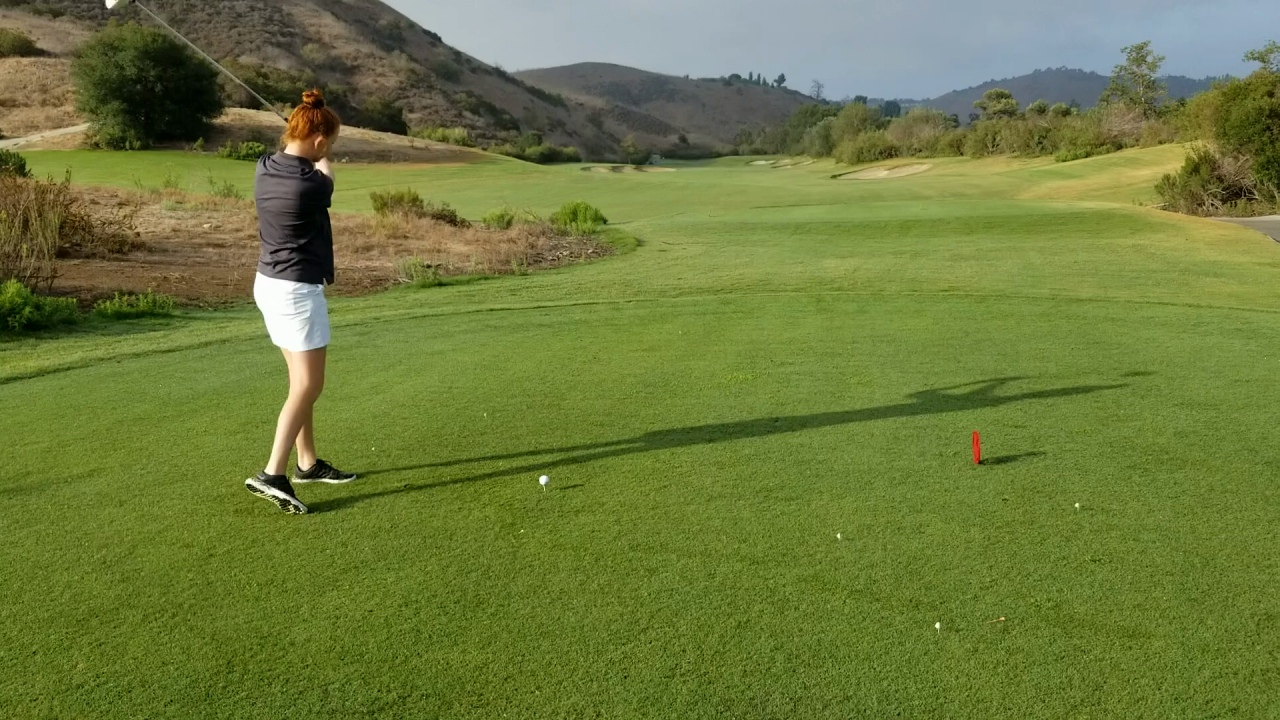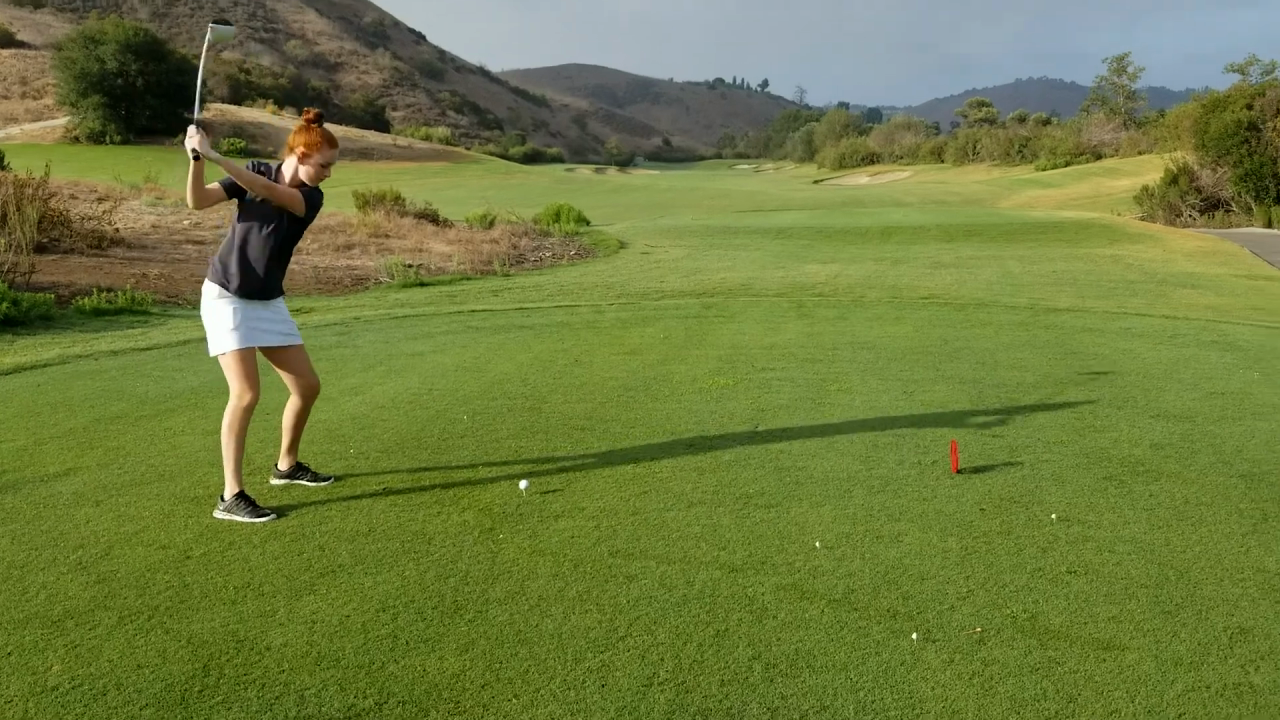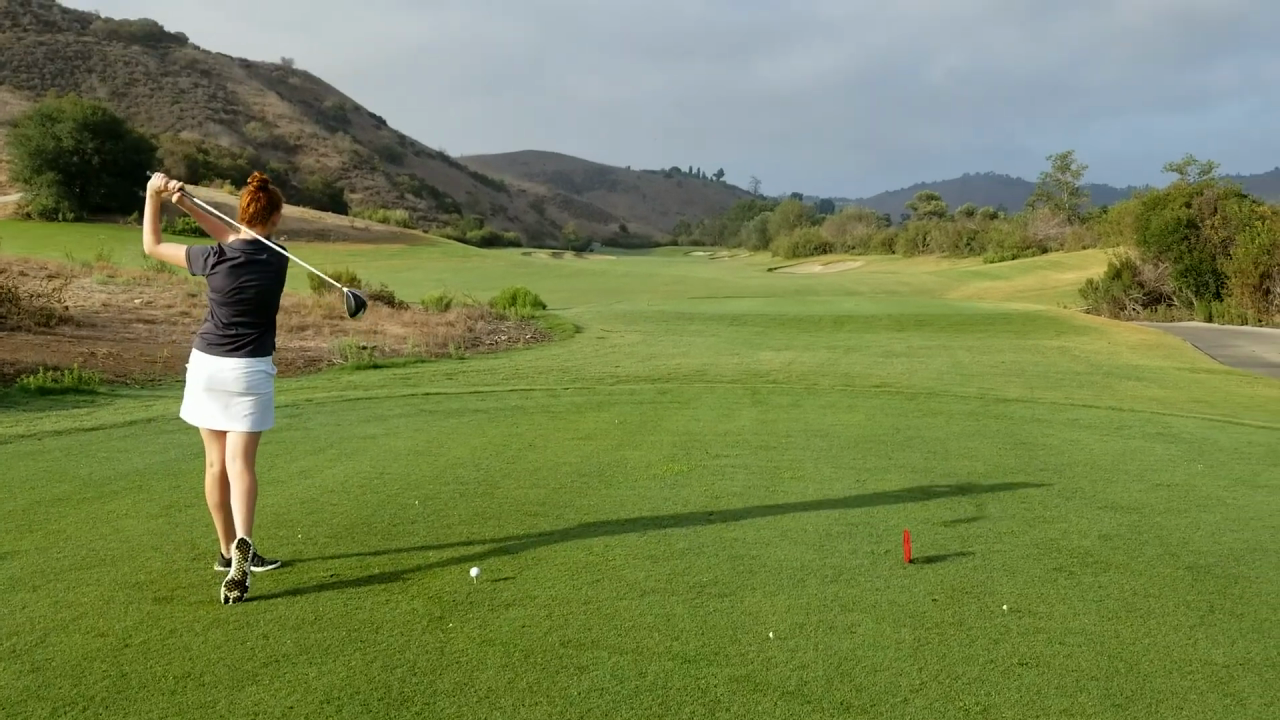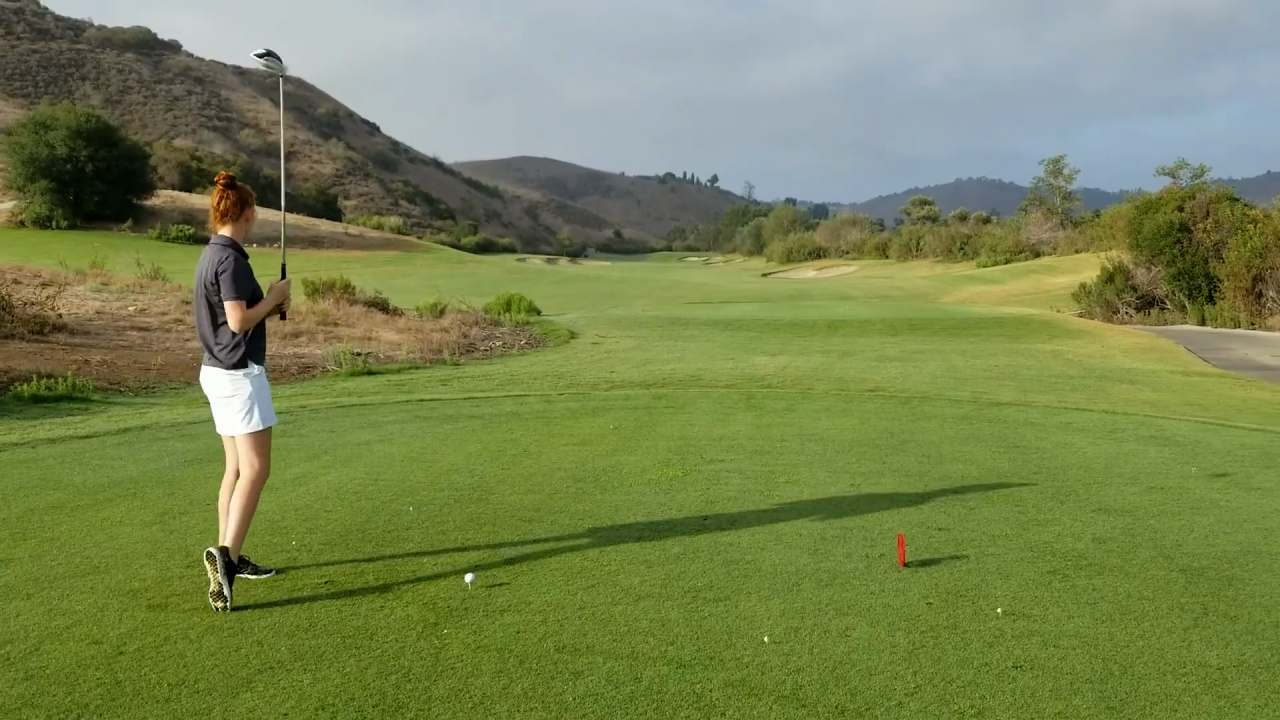
dt=1s
person 1, frame 1
left shoulder: (265, 169)
right shoulder: (313, 184)
left wrist: (315, 167)
right wrist: (324, 168)
left hip: (270, 284)
right hip: (298, 290)
left knee: (303, 379)
right knee: (309, 385)
left ankle: (307, 463)
right ankle: (272, 473)
person 1, frame 2
left shoulder: (311, 198)
right shoulder: (253, 172)
left elbow: (267, 193)
right elbow: (197, 200)
left wrist: (215, 155)
right wrist: (198, 156)
left hip: (268, 303)
right hip: (226, 296)
left knee: (308, 385)
right knee: (246, 394)
left ankle: (287, 464)
right ankle: (231, 496)
person 1, frame 3
left shoulder: (215, 260)
right shoulder: (277, 259)
left elbow: (152, 246)
right elbow: (233, 239)
left wrist: (154, 194)
right wrist: (186, 203)
left hip: (208, 365)
right hip: (251, 371)
left knee: (215, 464)
right knee: (241, 464)
left ankle: (229, 551)
right ankle: (242, 543)
person 1, frame 4
left shoulder: (212, 254)
right shoulder: (230, 258)
right elbow: (238, 323)
left wrist: (269, 301)
right wrist: (273, 298)
left hip: (219, 371)
right hip: (239, 373)
left knee: (237, 468)
right knee: (255, 470)
left ankle: (226, 557)
right ankle: (226, 553)
